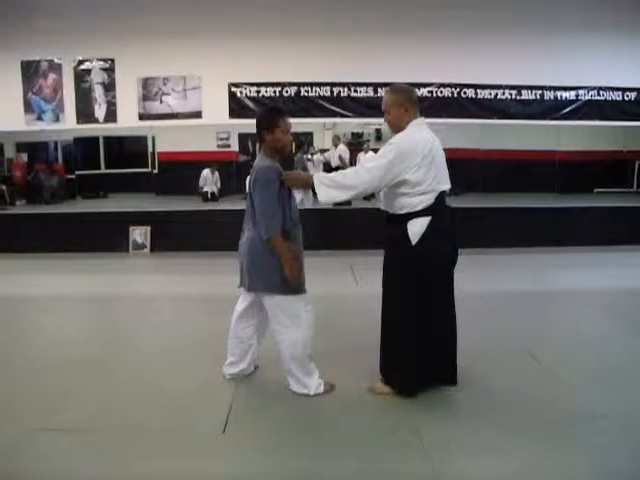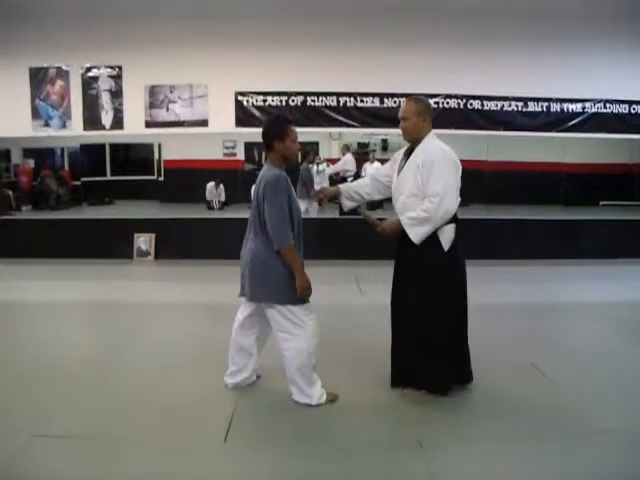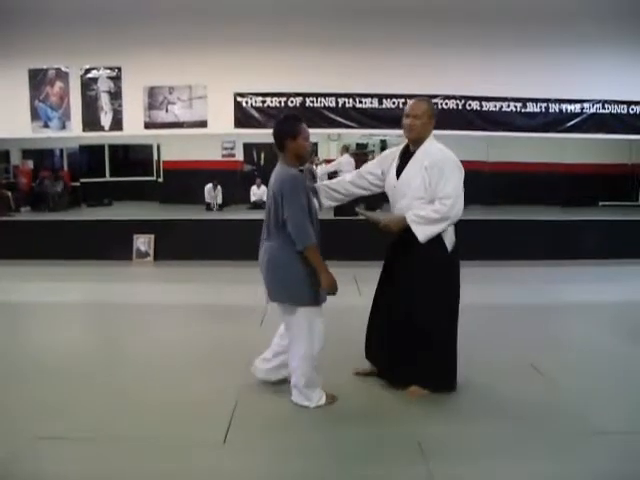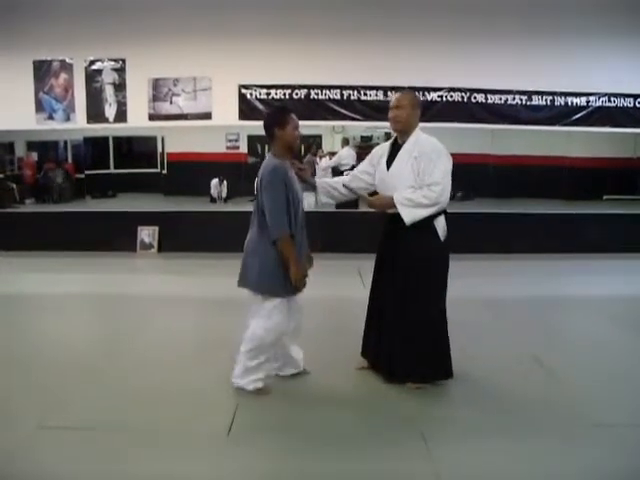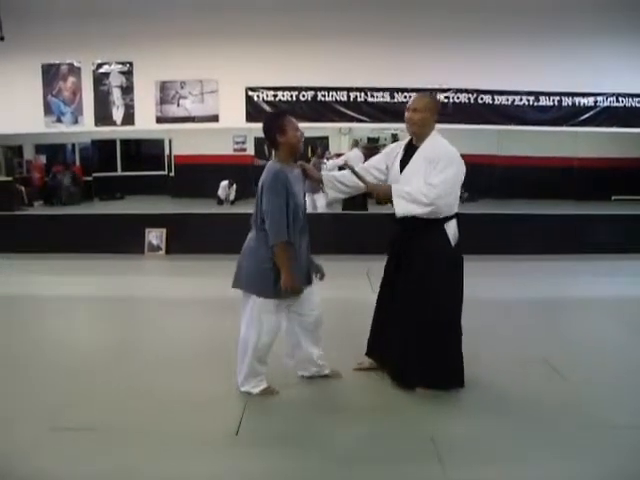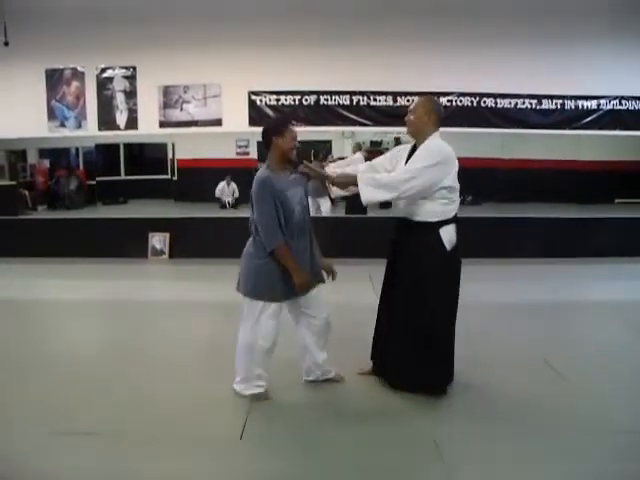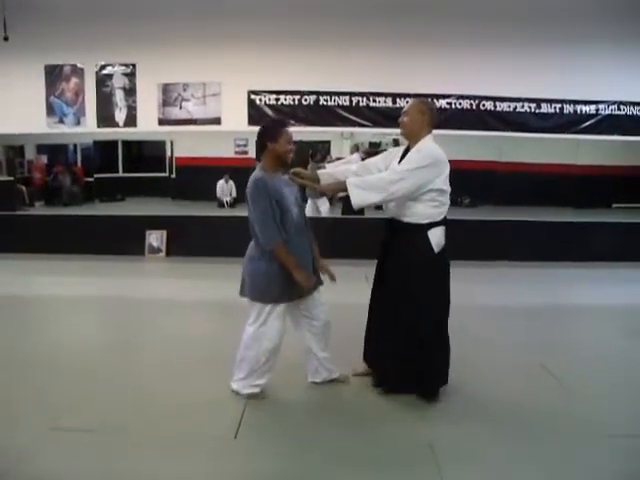
dt=0.7s
person 1, frame 1
left shoulder: (406, 143)
right shoulder: (425, 137)
left elbow: (366, 177)
left wrist: (311, 180)
left hip: (417, 233)
right hip: (432, 227)
left knee: (407, 306)
right knee: (430, 303)
left ankle: (402, 377)
right ankle: (433, 369)
person 1, frame 2
left shoulder: (438, 155)
right shoulder: (408, 154)
left elbow: (441, 205)
right elbow: (379, 183)
left wrist: (402, 223)
right wrist: (340, 191)
left hip: (432, 243)
right hip: (415, 239)
left knee: (430, 312)
right knee: (415, 309)
left ankle: (437, 377)
right ankle: (420, 372)
person 1, frame 3
left shoulder: (443, 159)
right shoulder: (393, 156)
left elbow: (450, 207)
right elbow: (359, 181)
left wrist: (406, 220)
right wrist: (317, 188)
left hip: (432, 245)
right hip: (404, 241)
left knee: (430, 313)
right knee: (391, 302)
left ankle: (430, 376)
right ankle: (384, 362)
person 1, frame 4
left shoulder: (431, 148)
right shoulder: (383, 151)
left elbow: (437, 194)
right elbow: (354, 182)
left wrist: (393, 200)
right wrist: (313, 182)
left hip: (424, 235)
right hip: (395, 231)
left knee: (421, 304)
right knee: (386, 297)
left ankle: (425, 369)
right ankle: (383, 357)
person 1, frame 5
left shoulder: (445, 153)
right shoulder: (396, 150)
left elbow: (435, 197)
right elbow: (362, 175)
left wrist: (391, 191)
right wrist: (320, 178)
left hip: (436, 239)
right hip: (408, 233)
left knee: (435, 308)
right knee: (394, 296)
left ankle: (438, 372)
right ankle: (385, 356)
person 1, frame 6
left shoulder: (440, 154)
right shoulder: (405, 152)
left elbow: (400, 183)
right elbow: (372, 169)
left wrist: (354, 180)
right wrist: (328, 175)
left hip: (433, 241)
right hip: (409, 235)
left knee: (431, 312)
right knee: (396, 301)
left ankle: (431, 376)
right ankle: (389, 363)
person 1, frame 7
left shoulder: (431, 156)
right shoulder: (400, 154)
left elbow: (390, 183)
right elbow: (364, 169)
left wrist: (341, 185)
right wrist: (317, 176)
left hip: (423, 242)
right hip: (400, 235)
left knee: (422, 312)
right knee: (389, 302)
left ankle: (426, 378)
right ankle: (384, 363)
person 2, frame 1
left shoulder: (265, 166)
right shoulder: (268, 170)
right elbow: (270, 225)
left wrist: (288, 255)
right wrist: (288, 260)
left hip: (255, 254)
right hip: (269, 257)
left knee: (249, 312)
right knee: (295, 320)
left ankle: (237, 366)
right ankle: (306, 382)
person 2, frame 2
left shoulder: (268, 175)
right shoulder: (277, 179)
right elbow: (281, 235)
left wrist: (294, 268)
right wrist: (299, 272)
left hip: (257, 264)
right hip: (273, 268)
left knee: (250, 321)
right knee: (300, 329)
left ankle: (238, 375)
right ankle: (308, 392)
person 2, frame 3
left shoulder: (282, 174)
right shoulder: (292, 179)
right elbow: (302, 233)
left wrist: (316, 269)
right wrist: (324, 271)
left hip: (280, 261)
right hip: (291, 265)
left knee: (294, 324)
right knee: (307, 330)
left ankle: (270, 367)
right ankle: (307, 394)
person 2, frame 4
left shoulder: (285, 166)
right shoulder: (274, 170)
right elbow: (277, 226)
left wrist: (302, 253)
right wrist: (294, 263)
left hip: (283, 256)
right hip: (271, 259)
left knee: (289, 315)
right knee: (269, 320)
left ankle: (287, 364)
right ankle: (246, 376)
person 2, frame 5
left shoulder: (294, 171)
right shoulder: (275, 176)
right elbow: (276, 231)
left wrist: (307, 261)
right wrist: (286, 272)
left hip: (292, 257)
right hip: (266, 263)
left knee: (308, 313)
right knee: (260, 324)
left ankle: (312, 365)
right ankle: (251, 380)
person 2, frame 6
left shoulder: (297, 177)
right shoulder: (264, 181)
right elbow: (270, 236)
left wrist: (317, 259)
right wrist: (295, 271)
left hip: (299, 263)
right hip: (268, 268)
left knee: (316, 317)
right knee: (260, 329)
left ankle: (317, 369)
right ankle: (248, 383)
person 2, frame 7
left shoulder: (287, 179)
right shoulder: (260, 183)
left elbow: (303, 225)
right elbow: (270, 238)
left wrist: (317, 261)
right wrist: (297, 270)
left hip: (298, 266)
right hip: (271, 270)
left knee: (316, 320)
right knee: (265, 330)
left ankle: (322, 371)
right ankle: (246, 383)
